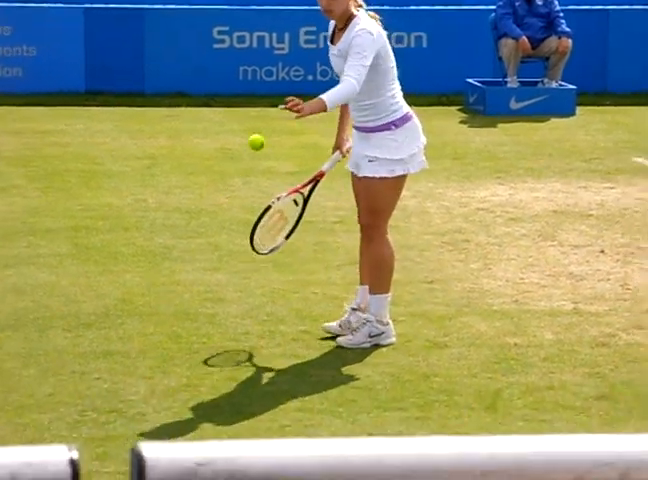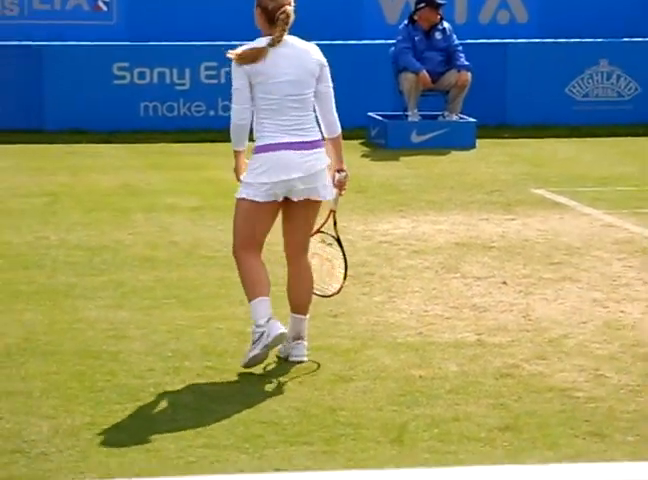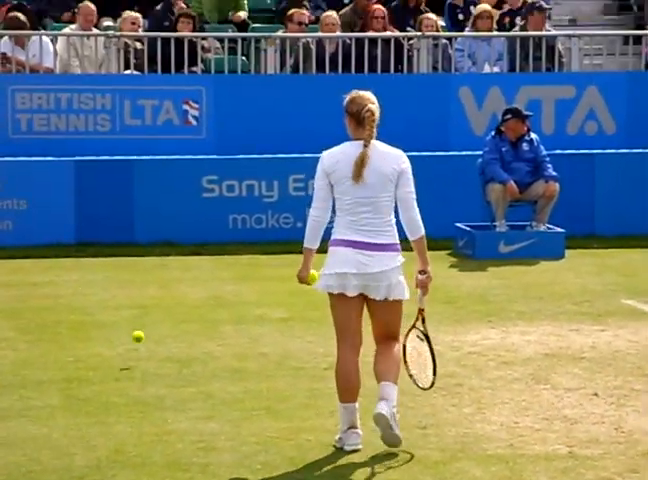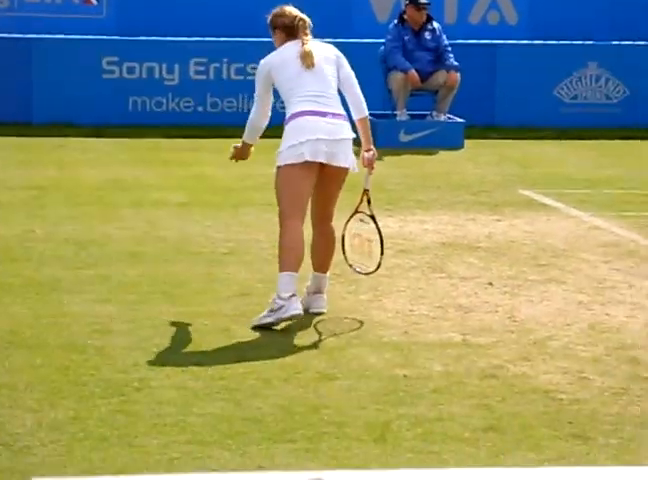
dt=0.7s
person 1, frame 1
left shoulder: (364, 34)
right shoulder: (337, 29)
left elbow: (351, 87)
left wrist: (312, 107)
right wrist: (341, 133)
left hip: (390, 138)
right hip: (368, 138)
left knee: (373, 228)
right knee: (368, 227)
left ankle: (377, 323)
right ankle: (363, 310)
person 1, frame 2
left shoulder: (246, 59)
right shoulder: (312, 53)
left elbow: (240, 117)
right elbow: (329, 114)
left wrist: (238, 157)
right wrist: (339, 164)
left hip: (270, 162)
right hip: (312, 160)
left knee: (246, 249)
right knee: (298, 254)
left ankle: (265, 323)
right ankle: (297, 340)
person 1, frame 3
left shoulder: (330, 158)
right shoulder: (397, 159)
left elbow: (318, 213)
right elbow: (411, 217)
left wrist: (306, 258)
right wrist: (423, 266)
left hip: (343, 258)
right hip: (384, 260)
left knee: (348, 347)
right knee: (387, 341)
left ankle: (349, 429)
right ankle: (386, 404)
person 1, frame 4
left shoulder: (269, 62)
right shoulder: (330, 51)
left elbow: (260, 115)
right elbow: (357, 102)
left wrist: (245, 145)
right wrist: (368, 145)
left hip: (302, 131)
right hip: (339, 133)
left knee: (291, 220)
right knee: (323, 221)
left ankle: (286, 298)
right ankle: (316, 294)
